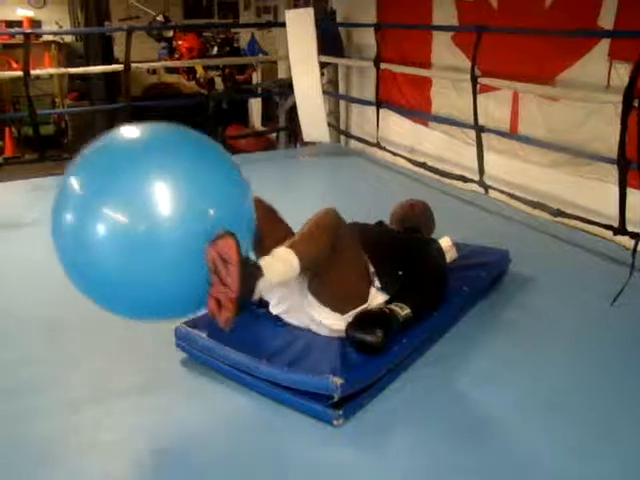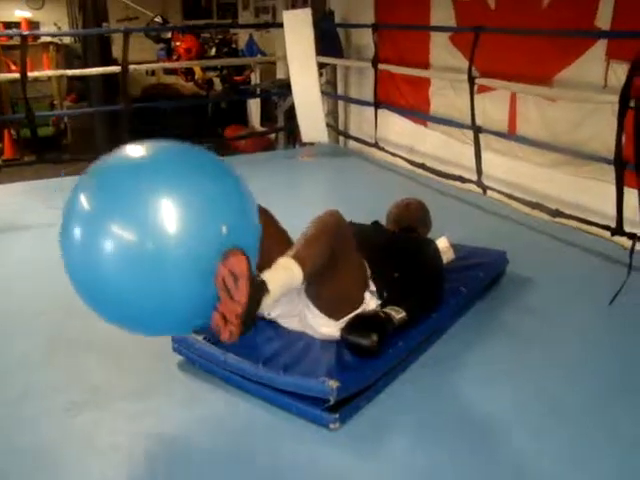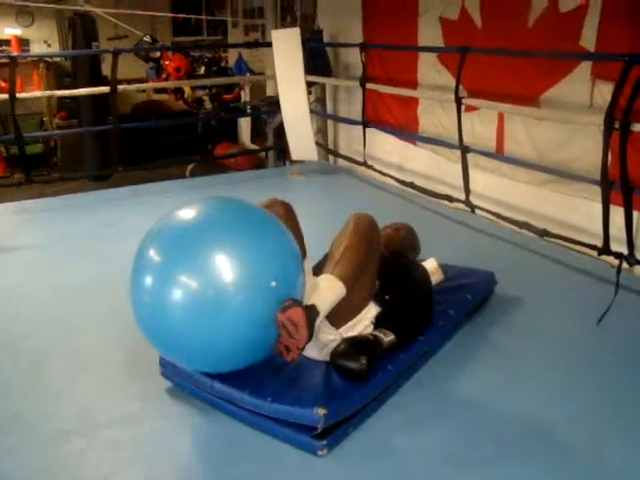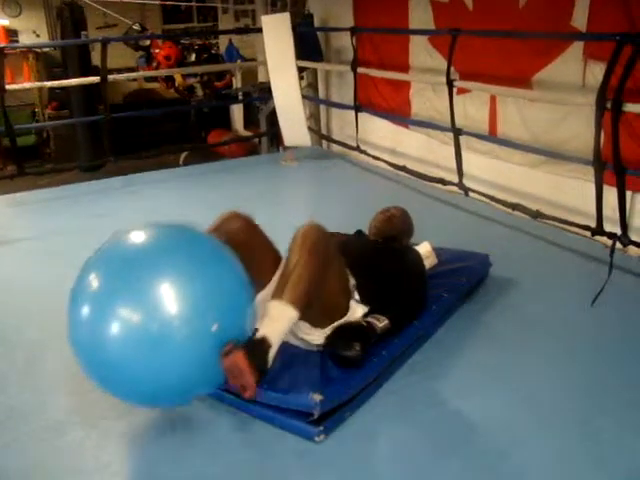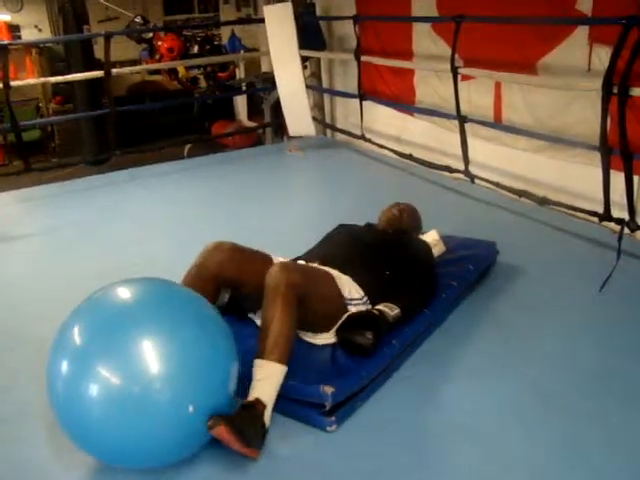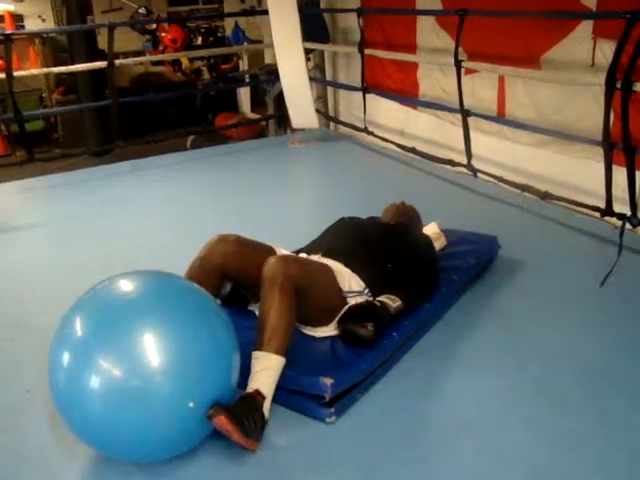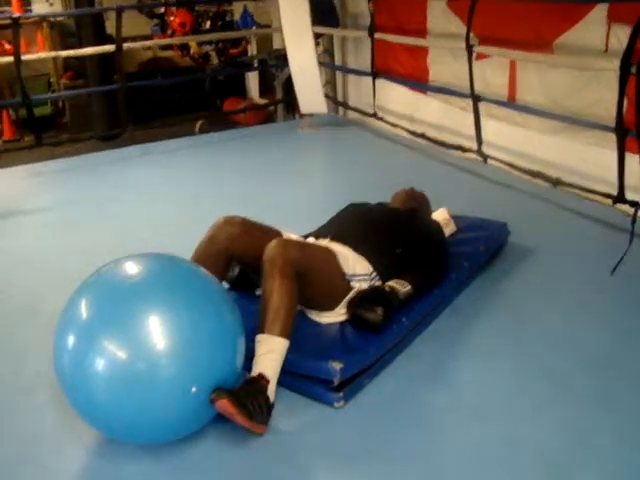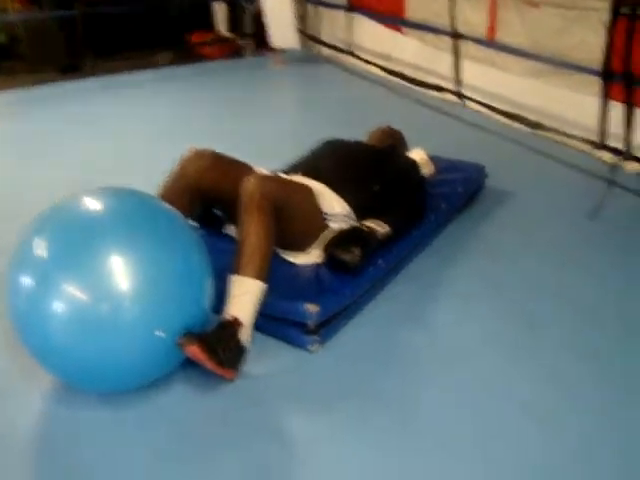
dt=0.5s
person 1, frame 1
left shoulder: (426, 249)
right shoulder: (361, 228)
left elbow: (431, 294)
left wrist: (392, 315)
left hip: (344, 305)
right hip: (298, 288)
left knee: (328, 220)
right knee: (255, 209)
left ankle: (250, 278)
person 1, frame 2
left shoulder: (422, 249)
right shoulder: (358, 229)
left elbow: (428, 295)
left wrist: (387, 319)
left hip: (342, 309)
right hip: (296, 294)
left knee: (331, 222)
left ankle: (254, 295)
person 1, frame 3
left shoulder: (413, 272)
right shoulder: (351, 255)
left elbow: (419, 318)
left wrist: (376, 342)
left hip: (341, 328)
left knee: (362, 224)
right knee: (277, 209)
left ankle: (309, 316)
person 1, frame 4
left shoulder: (404, 258)
right shoulder: (341, 239)
left elbow: (410, 305)
left wrist: (369, 328)
left hip: (330, 318)
left knee: (312, 236)
right knee: (234, 225)
left ankle: (260, 351)
person 1, frame 5
left shoulder: (414, 250)
right shoulder: (347, 230)
left elbow: (420, 292)
left wrist: (381, 316)
right wrist: (238, 290)
left hip: (346, 292)
left knee: (284, 277)
right knee: (219, 255)
left ankle: (256, 415)
person 1, frame 6
left shoulder: (415, 243)
right shoulder: (349, 223)
left elbow: (422, 283)
left wrist: (383, 308)
right wrist: (246, 278)
left hip: (346, 281)
left knee: (281, 268)
right knee: (223, 247)
left ankle: (256, 405)
person 1, frame 7
left shoulder: (424, 229)
right shoulder: (359, 209)
left elbow: (432, 267)
left wrist: (392, 293)
right wrist: (251, 265)
left hip: (353, 268)
left knee: (282, 252)
right knee: (230, 229)
left ankle: (261, 390)
person 1, frame 8
left shoulder: (400, 168)
right shoulder: (336, 146)
left elbow: (410, 207)
right elbow: (291, 173)
left wrist: (370, 234)
right wrist: (221, 199)
left hip: (330, 206)
right hip: (280, 199)
left knee: (259, 187)
right knee: (200, 162)
left ankle: (234, 333)
